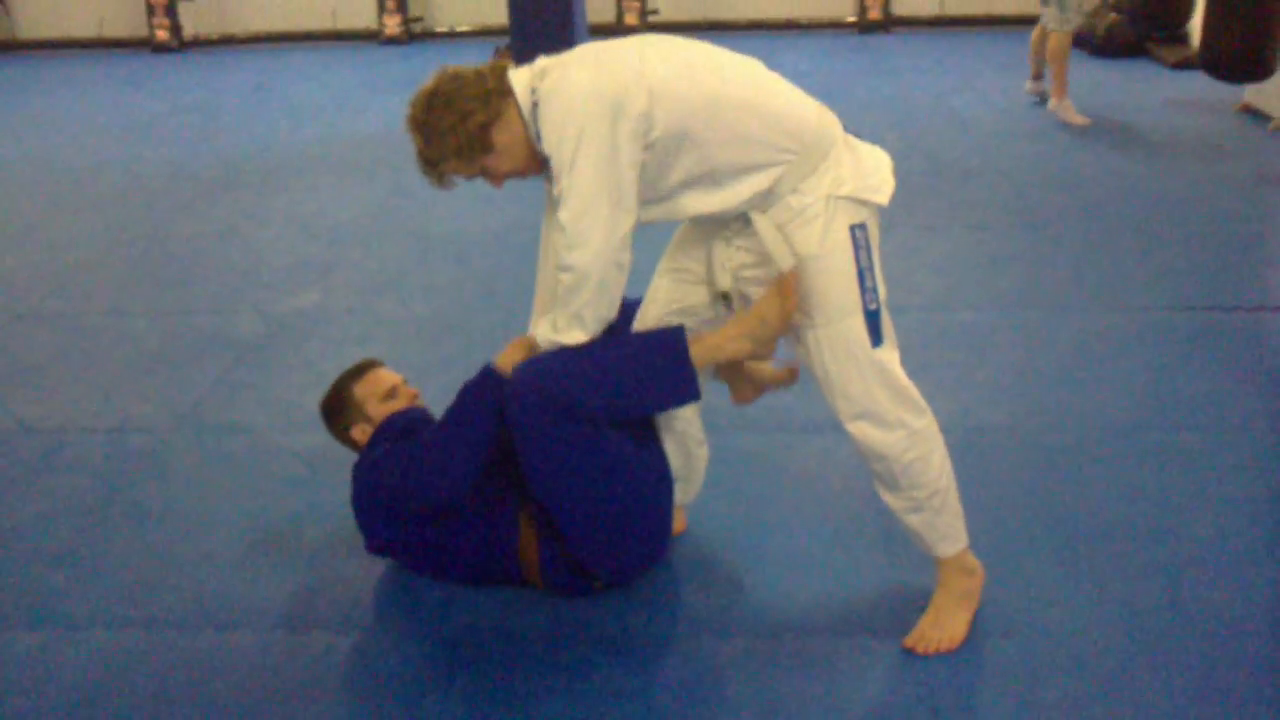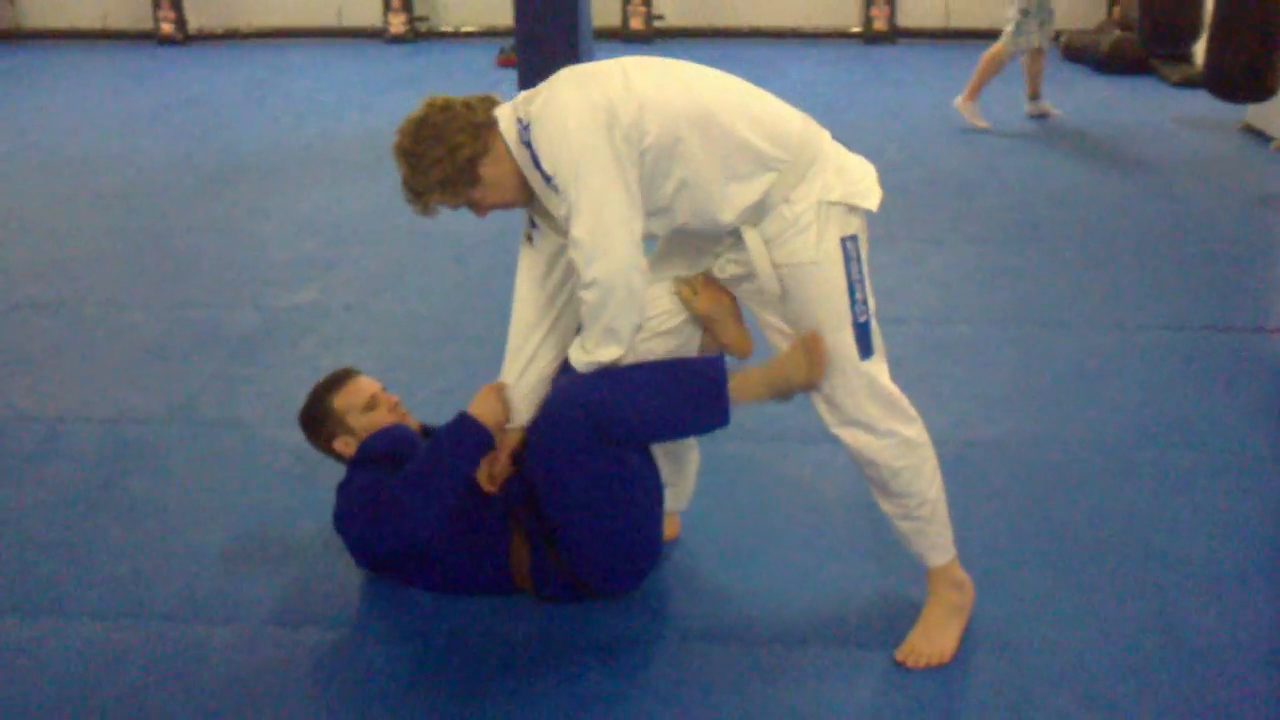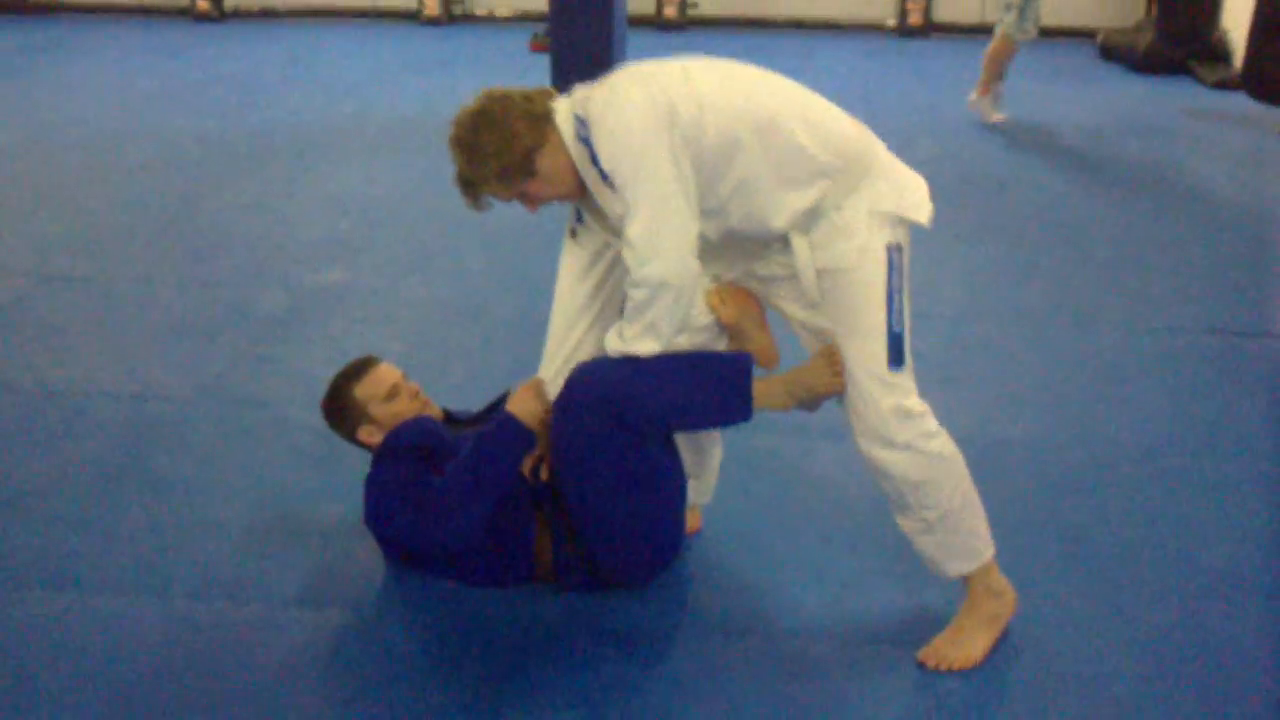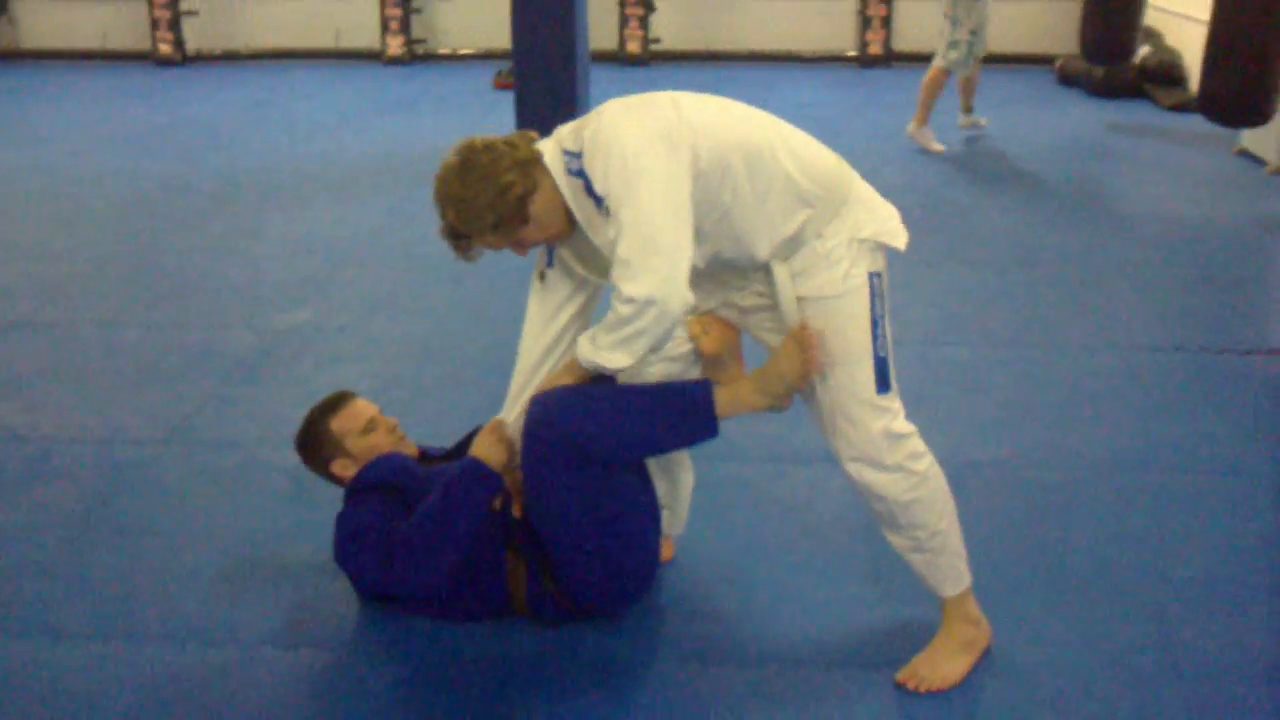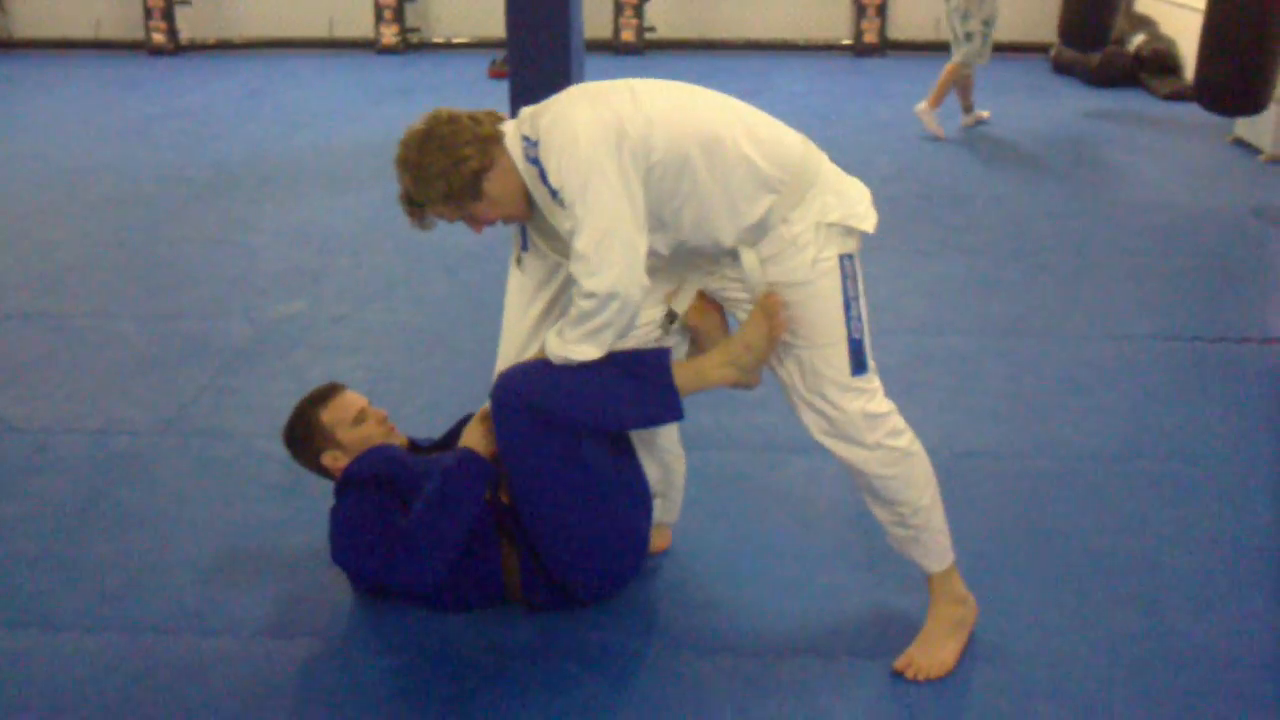
dt=0.4s
person 1, frame 1
left shoulder: (578, 102)
right shoulder: (555, 101)
left elbow: (596, 260)
right elbow: (567, 244)
left hip: (809, 194)
right hip: (733, 203)
left knee: (868, 397)
left ankle: (956, 566)
person 1, frame 2
left shoulder: (568, 123)
right shoulder: (540, 150)
left elbow: (612, 276)
right elbow: (543, 290)
left wrist: (583, 380)
right wrist: (515, 418)
left hip: (798, 202)
right hip: (716, 216)
left knee: (857, 400)
left ankle: (947, 580)
person 1, frame 3
left shoulder: (626, 121)
right shoulder: (591, 149)
left elbow: (662, 275)
right elbow: (586, 285)
left wrist: (614, 367)
left hip: (846, 208)
right hip: (759, 219)
left knee: (884, 416)
right knee: (676, 351)
left ankle: (986, 588)
right ankle: (681, 506)
person 1, frame 4
left shoulder: (621, 153)
right shoulder: (564, 184)
left elbow: (654, 298)
right elbow: (553, 318)
left wrist: (577, 367)
left hip: (820, 240)
left knee: (869, 440)
right knee: (647, 382)
left ankle: (963, 616)
person 1, frame 5
left shoulder: (575, 142)
right shoulder: (533, 167)
left elbow: (611, 291)
right elbow: (535, 297)
left wrist: (547, 363)
left hip: (791, 223)
left knee: (849, 416)
left ankle: (949, 596)
person 2, frame 1
right shoulder: (381, 479)
right elbow: (443, 474)
right wrist: (498, 377)
left hip: (629, 495)
right hip: (614, 529)
right knee: (534, 386)
right ankle: (735, 339)
person 2, frame 2
left shoulder: (425, 447)
right shoulder: (363, 504)
right elbow: (411, 518)
right wrist: (473, 428)
left hip: (610, 500)
right hip: (599, 550)
right knee: (575, 405)
left ankle: (715, 338)
right ankle: (766, 379)
person 2, frame 3
left shoulder: (451, 431)
right shoulder: (391, 494)
right elbow: (451, 522)
right wrist: (513, 427)
left hip: (636, 492)
right hip: (619, 539)
right knee: (593, 387)
left ankle: (739, 340)
right ankle: (787, 388)
person 2, frame 4
left shoulder: (430, 466)
right shoulder: (363, 530)
right elbow: (419, 566)
right wrist: (479, 470)
left hip: (617, 524)
right hip: (595, 567)
right knee: (557, 419)
left ankle: (716, 369)
right ankle: (753, 392)
person 2, frame 5
left shoulder: (418, 456)
right shoulder: (356, 522)
right elbow: (419, 562)
right wrist: (472, 461)
left hip: (608, 509)
right hip: (589, 551)
right knee: (520, 391)
left ankle: (705, 352)
right ankle: (720, 367)
